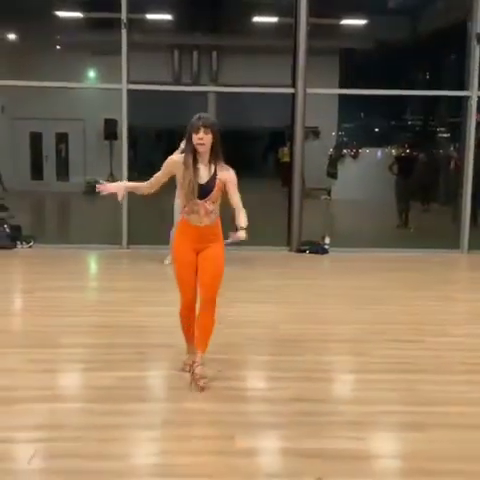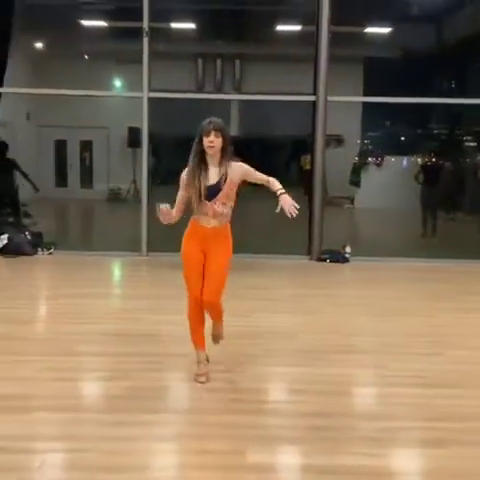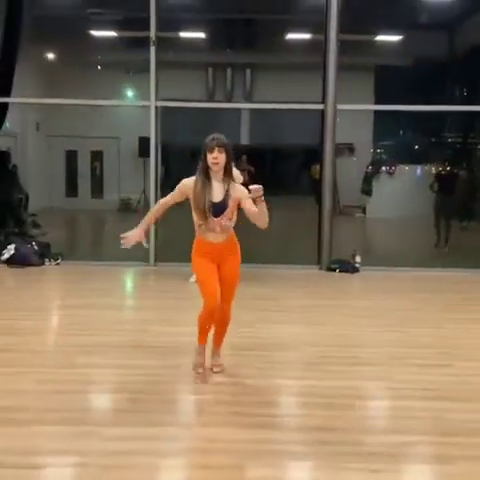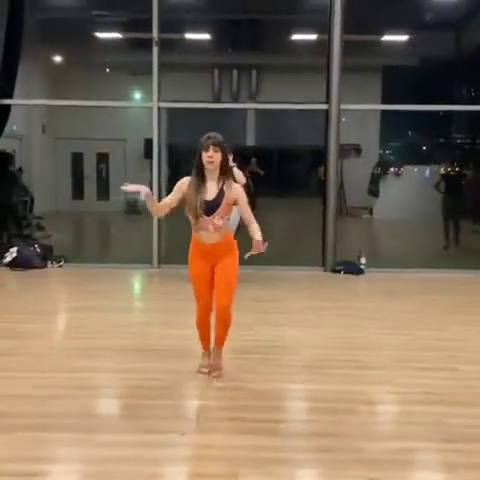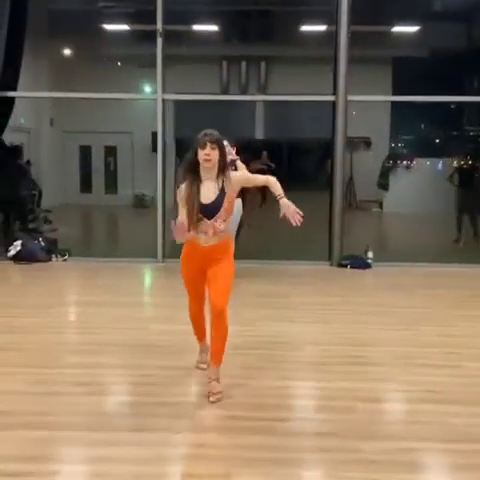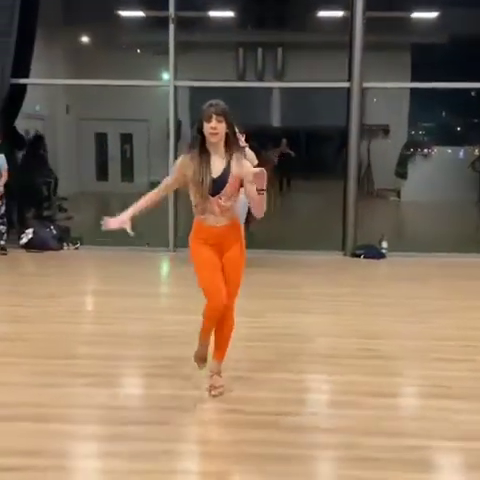
dt=0.3s
person 1, frame 1
left shoulder: (226, 172)
right shoulder: (178, 162)
left elbow: (238, 208)
right elbow: (149, 188)
left wrist: (241, 228)
right wrist: (124, 185)
left hip: (212, 239)
right hip: (185, 237)
left knee: (209, 299)
right knee: (188, 300)
left ankle: (198, 361)
right ankle: (191, 351)
person 1, frame 2
left shoulder: (236, 170)
right shoulder: (190, 173)
left elbow: (269, 180)
right elbow: (178, 212)
left wrist: (283, 195)
right wrist: (167, 215)
left hip: (220, 239)
right hip: (193, 238)
left knee: (210, 298)
right knee: (194, 298)
left ankle: (217, 322)
right ankle: (201, 358)
person 1, frame 3
left shoulder: (237, 189)
right shoulder: (194, 184)
left elbow: (263, 222)
right elbow: (163, 204)
left wrist: (260, 201)
right wrist: (141, 229)
left hip: (230, 252)
right hip: (204, 252)
left knee: (224, 308)
right knee: (212, 304)
left ankle: (216, 352)
right ankle: (200, 348)
person 1, frame 4
left shoulder: (233, 188)
right shoulder: (188, 184)
left elbow: (251, 220)
right elbow: (160, 211)
left wrist: (257, 239)
right wrist: (147, 195)
left hip: (226, 252)
right hip: (199, 252)
left knee: (224, 308)
right knee: (204, 309)
left ankle: (218, 352)
right ankle: (205, 352)
person 1, frame 5
left shoulder: (233, 179)
right shoulder: (186, 189)
left elbow: (271, 180)
right elbow: (184, 235)
left wrist: (284, 200)
right wrist: (180, 232)
left hip: (222, 255)
right hip: (194, 254)
left knee: (219, 309)
right knee: (195, 307)
left ankle: (214, 376)
right ankle: (203, 347)
person 1, frame 6
left shoulder: (241, 163)
right shoulder: (189, 161)
left elbow: (259, 211)
right elbow: (160, 192)
left wrist: (260, 187)
right wrist: (127, 213)
left hip: (232, 239)
right hip: (203, 239)
left knee: (227, 306)
right knee: (217, 303)
left ankle: (217, 368)
right ankle: (204, 338)
